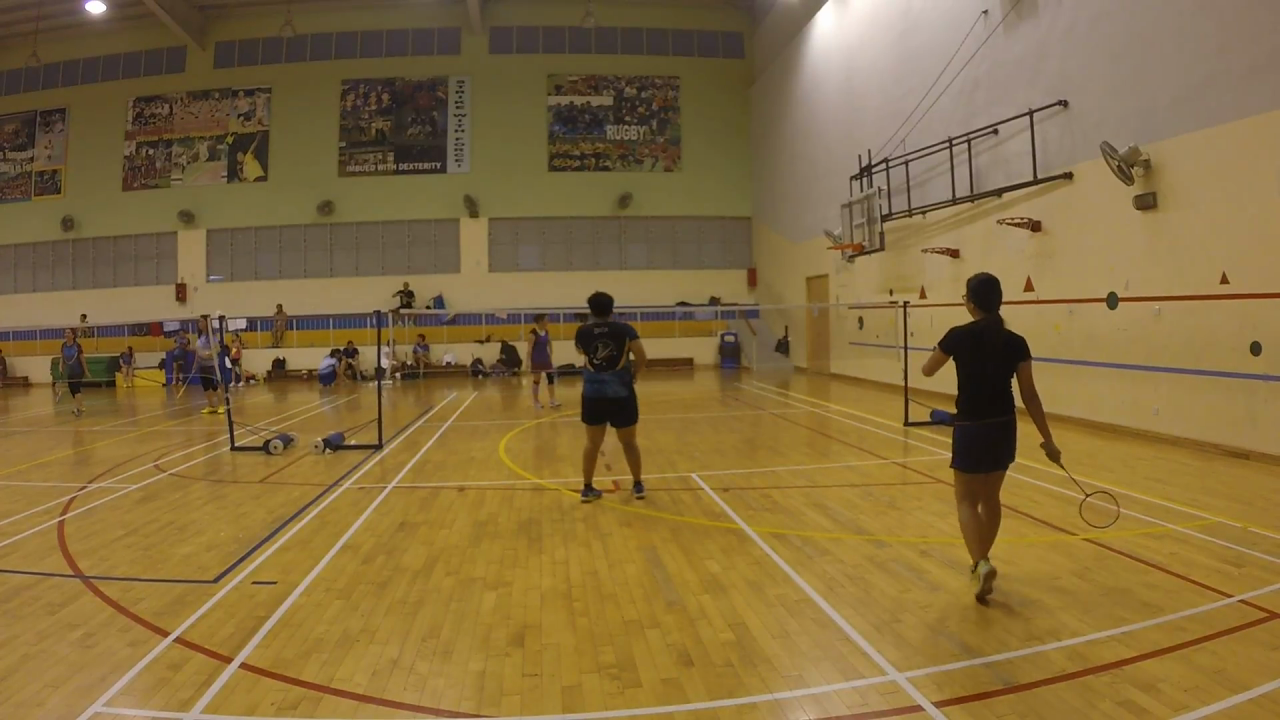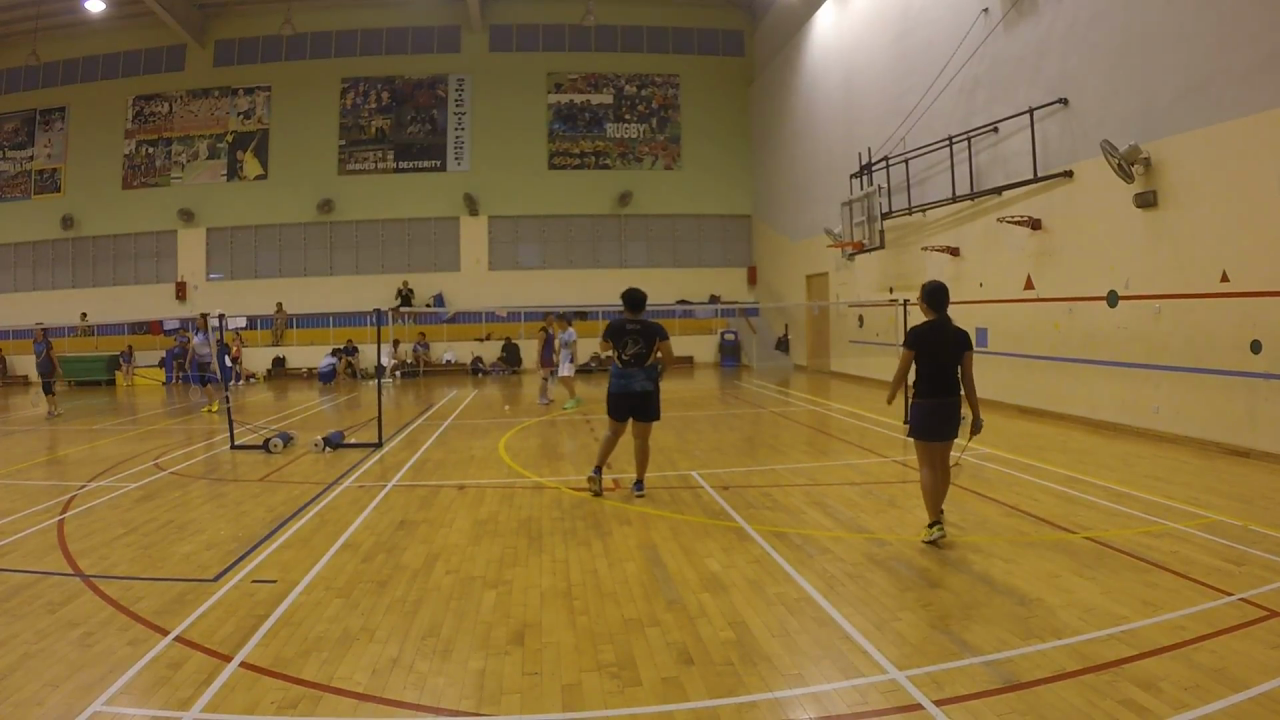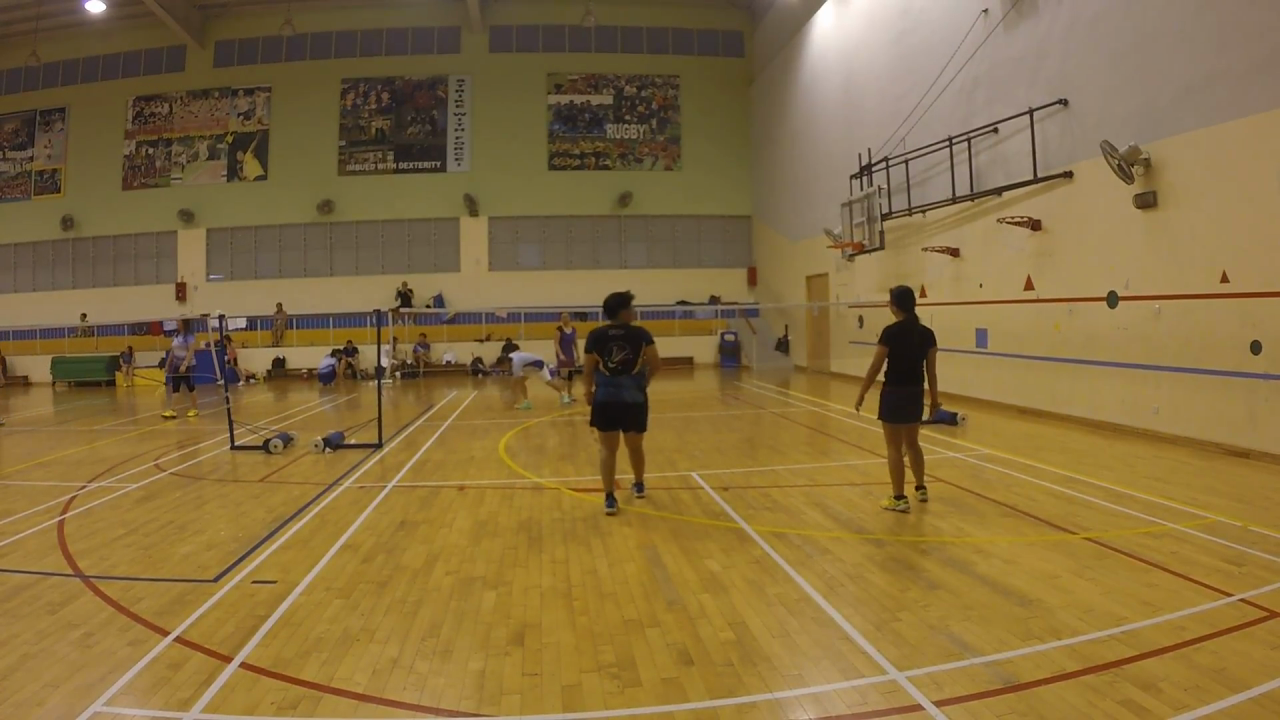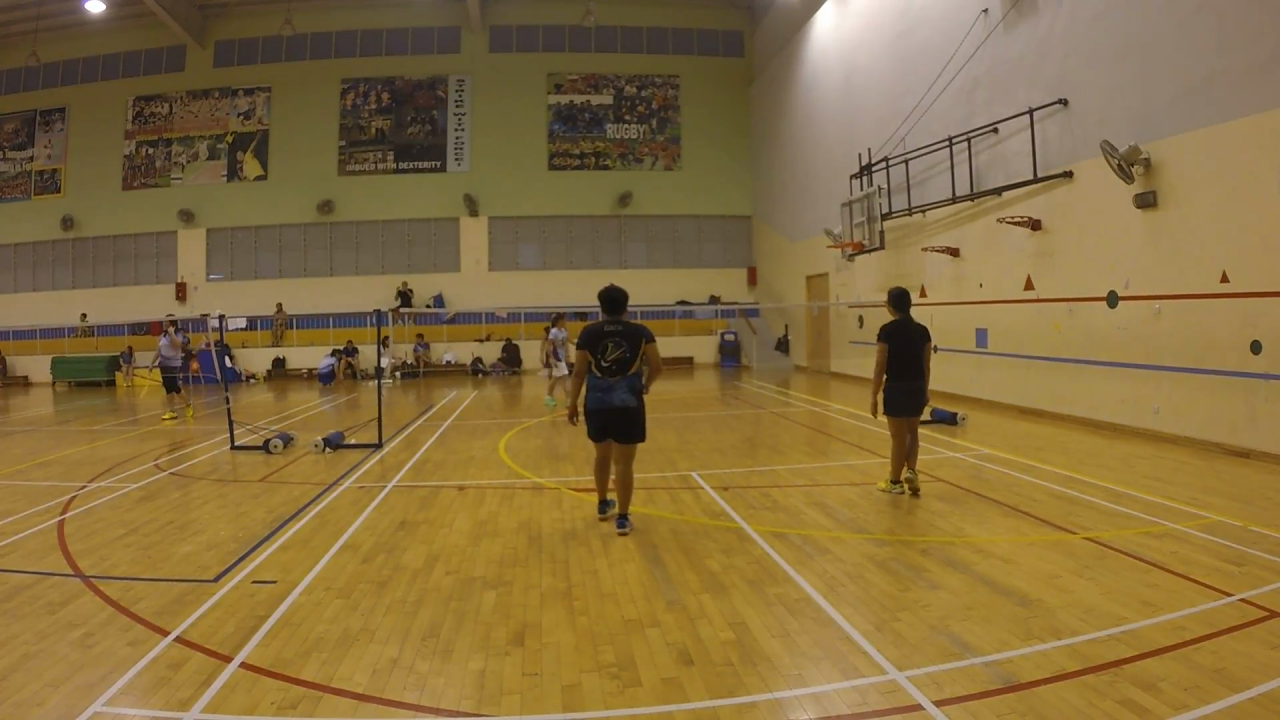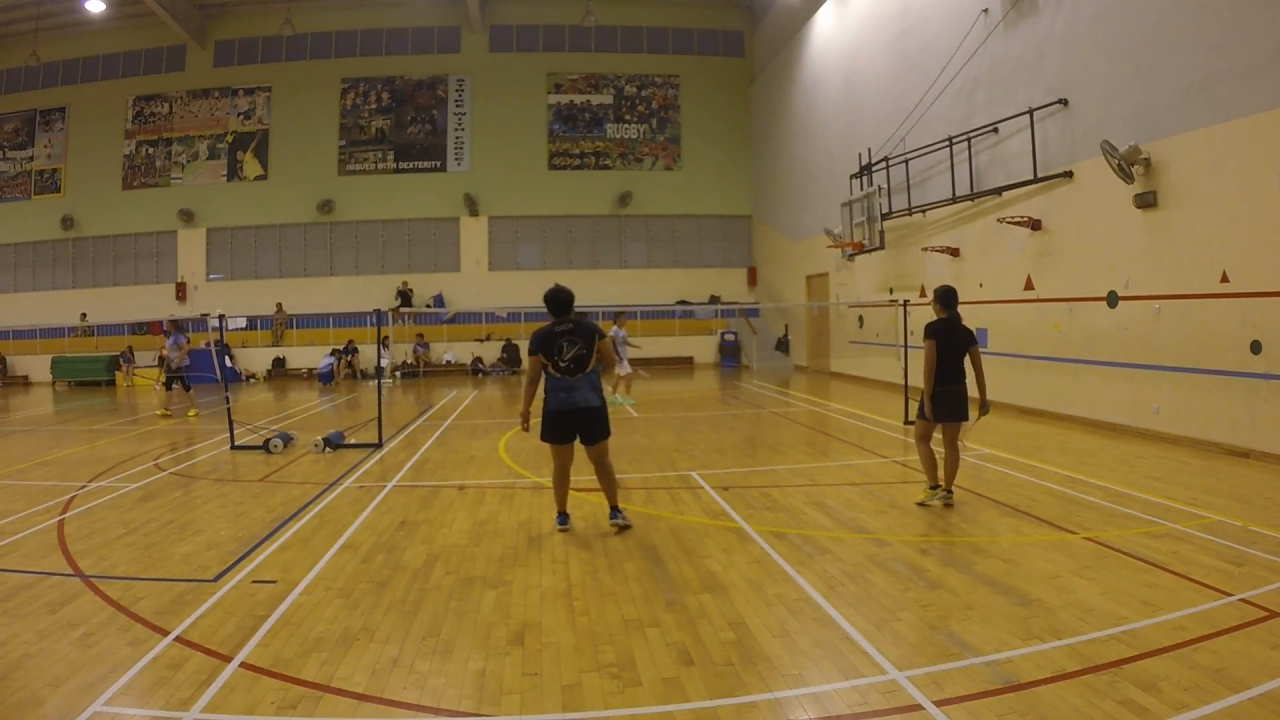
dt=1s
person 1, frame 1
left shoulder: (958, 336)
right shoulder: (1016, 342)
left elbow: (928, 369)
right elbow: (1029, 394)
left wrist: (929, 365)
right wrist: (1047, 438)
left hip: (970, 428)
right hip: (1003, 427)
left knee: (967, 502)
right knee: (990, 497)
left ankle: (982, 562)
right ankle: (982, 563)
person 1, frame 2
left shoulder: (917, 334)
right shoulder: (961, 336)
left elbow: (902, 372)
right elbow: (968, 379)
left wrist: (892, 393)
right wrist: (976, 415)
left hip: (926, 405)
right hip: (951, 406)
left knee: (927, 466)
right knee: (942, 461)
left ankle: (935, 525)
right ankle: (937, 514)
person 1, frame 3
left shoulder: (891, 332)
right shoulder: (927, 333)
left elbow: (875, 367)
right elbow: (931, 370)
left wrist: (861, 395)
right wrist: (934, 398)
left hip: (894, 394)
right hip: (915, 394)
left knee: (894, 447)
right knee: (912, 443)
left ankle: (899, 498)
right ankle: (921, 489)
person 1, frame 4
left shoulder: (887, 331)
right shoulder: (922, 331)
left elbow: (880, 367)
right elbow: (926, 365)
left wrist: (874, 396)
right wrist: (925, 392)
left hip: (896, 389)
right hip: (917, 388)
left knee: (898, 438)
right knee: (912, 432)
left ankle: (895, 482)
right ankle: (911, 471)
person 1, frame 5
left shoulder: (933, 328)
right shoulder: (966, 332)
left elbow: (930, 365)
right elbow: (978, 367)
left wrist: (927, 397)
right wrist: (983, 397)
left hip: (938, 392)
right hip: (958, 392)
left knee: (922, 438)
right knee: (951, 443)
left ankle: (934, 487)
right ankle: (946, 491)
person 2, frame 1
left shoulder: (583, 332)
right shoulder: (624, 330)
right elbow: (642, 358)
right wrist: (635, 373)
left hip: (593, 394)
right hip: (621, 393)
left knee: (592, 442)
right knee: (629, 442)
left ankle: (587, 488)
right ankle: (638, 485)
person 2, frame 2
left shoulder: (614, 326)
right shoulder: (656, 329)
left elbow: (604, 347)
right elbow: (669, 357)
right wrist: (660, 370)
left hip: (618, 388)
right hip: (646, 389)
left knee: (614, 432)
right knee: (641, 438)
left ankle: (597, 471)
right ankle: (639, 483)
person 2, frame 3
left shoulder: (595, 336)
right shoulder: (641, 334)
left elbow: (588, 370)
right elbow: (656, 364)
left wrist: (588, 391)
right wrist: (646, 379)
left hip: (605, 399)
right hip: (635, 398)
left knee: (608, 449)
right knee: (635, 445)
left ankle: (609, 498)
right ankle: (639, 485)
person 2, frame 4
left shoulder: (588, 333)
right shoulder: (641, 332)
left elbow: (579, 372)
right elbow: (657, 367)
left wrist: (572, 403)
right wrist: (646, 384)
left hip: (596, 404)
right hip: (628, 405)
left knee: (603, 455)
right knee: (624, 463)
left ankle: (603, 504)
right ankle: (622, 518)
person 2, frame 5
left shoulder: (540, 337)
right shoulder: (591, 330)
left elbow: (533, 378)
right elbow: (610, 361)
left wrist: (525, 409)
left hip: (557, 408)
right hip: (592, 405)
left knee: (561, 464)
right knee: (601, 460)
left ankle: (562, 516)
right ankle: (615, 511)
